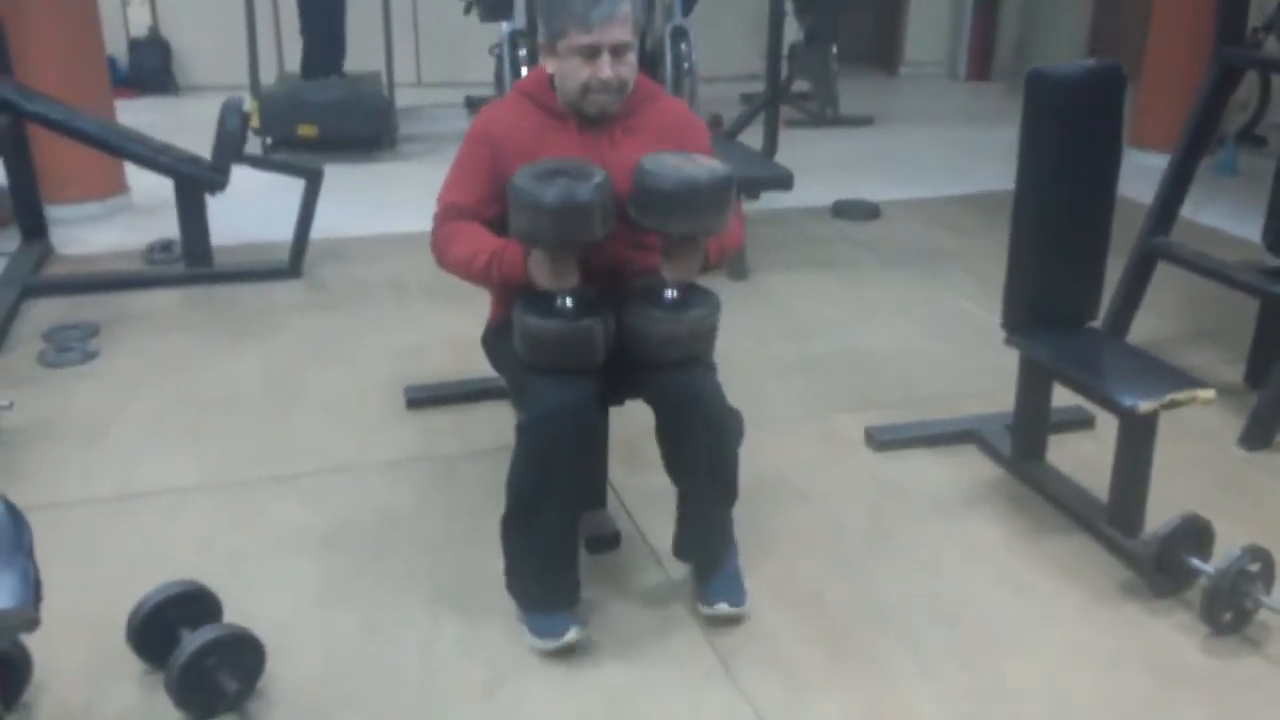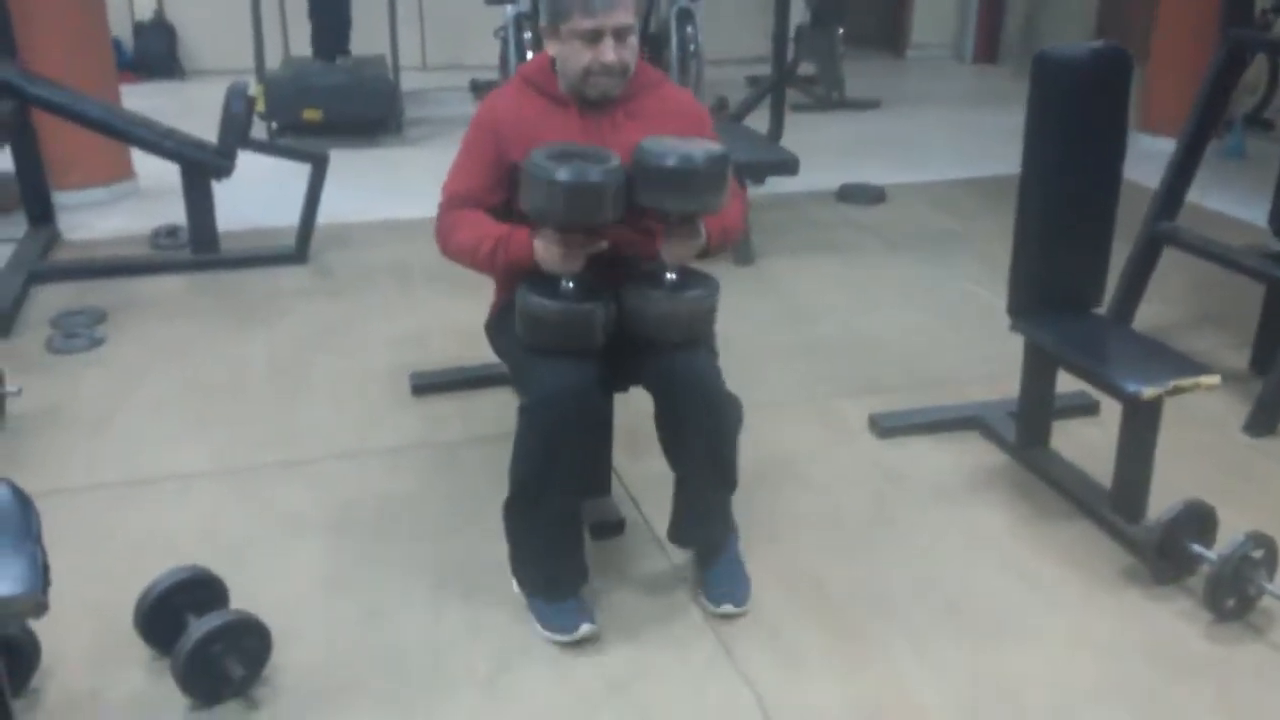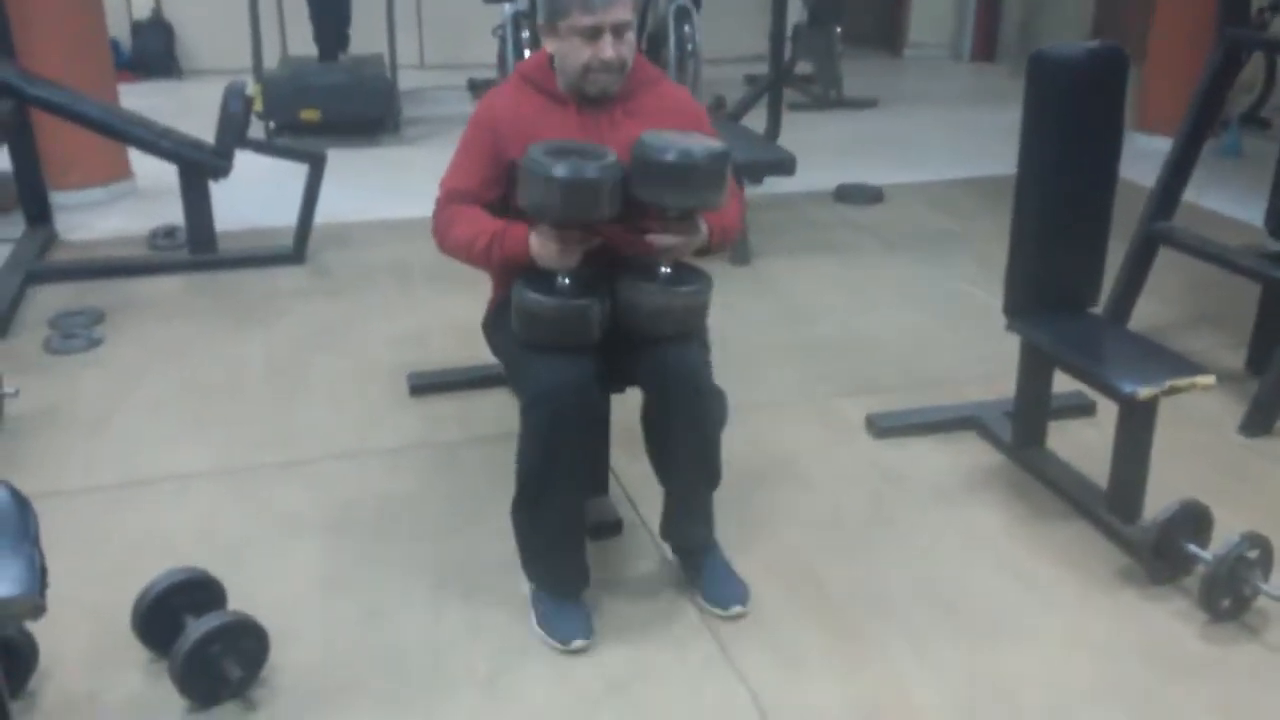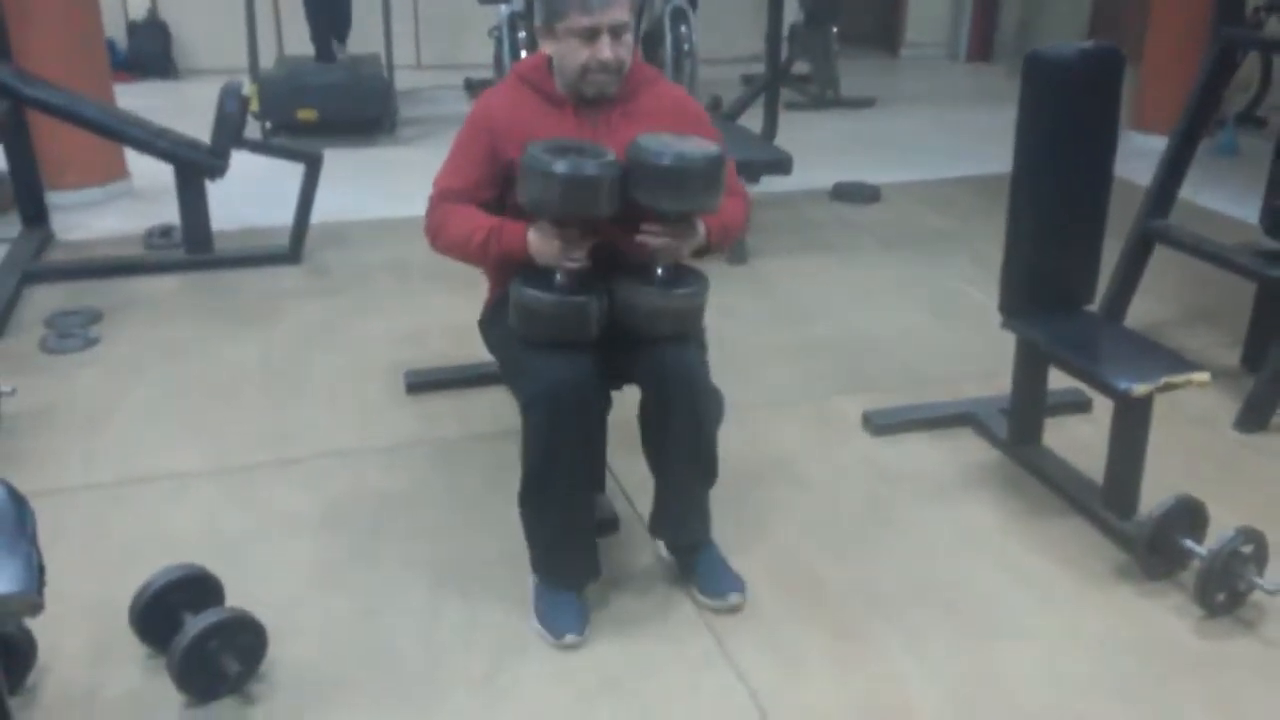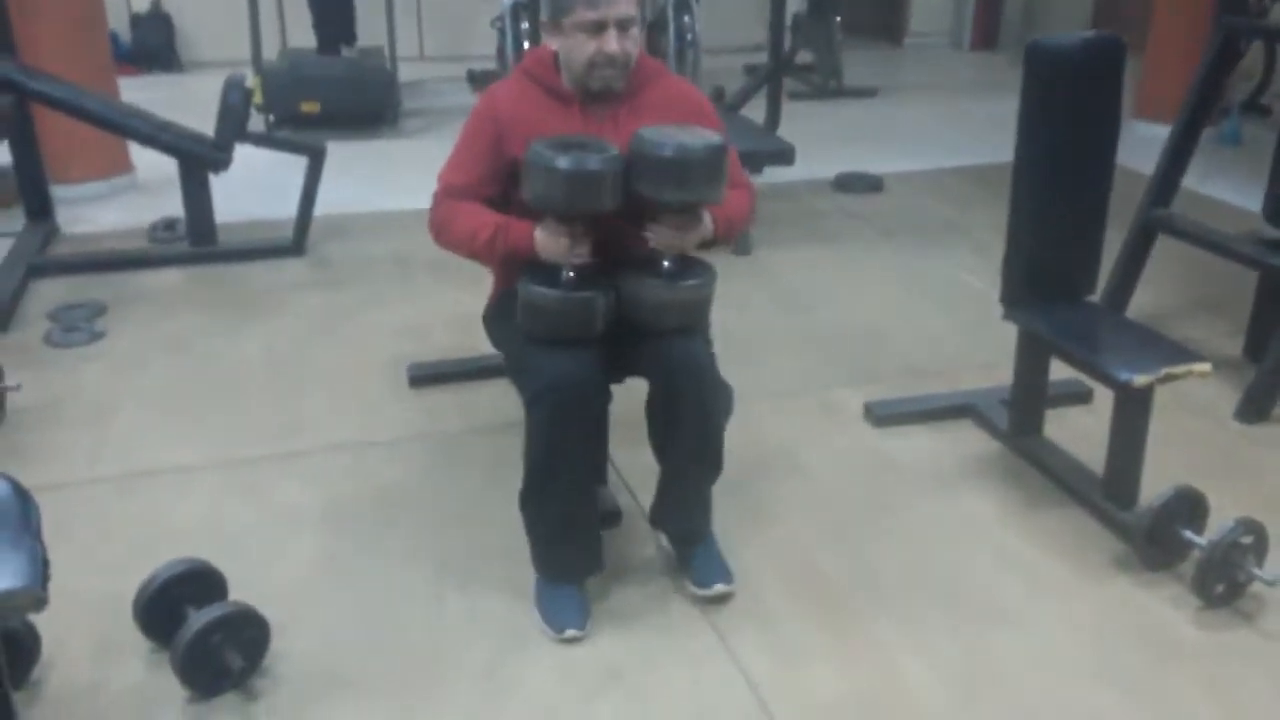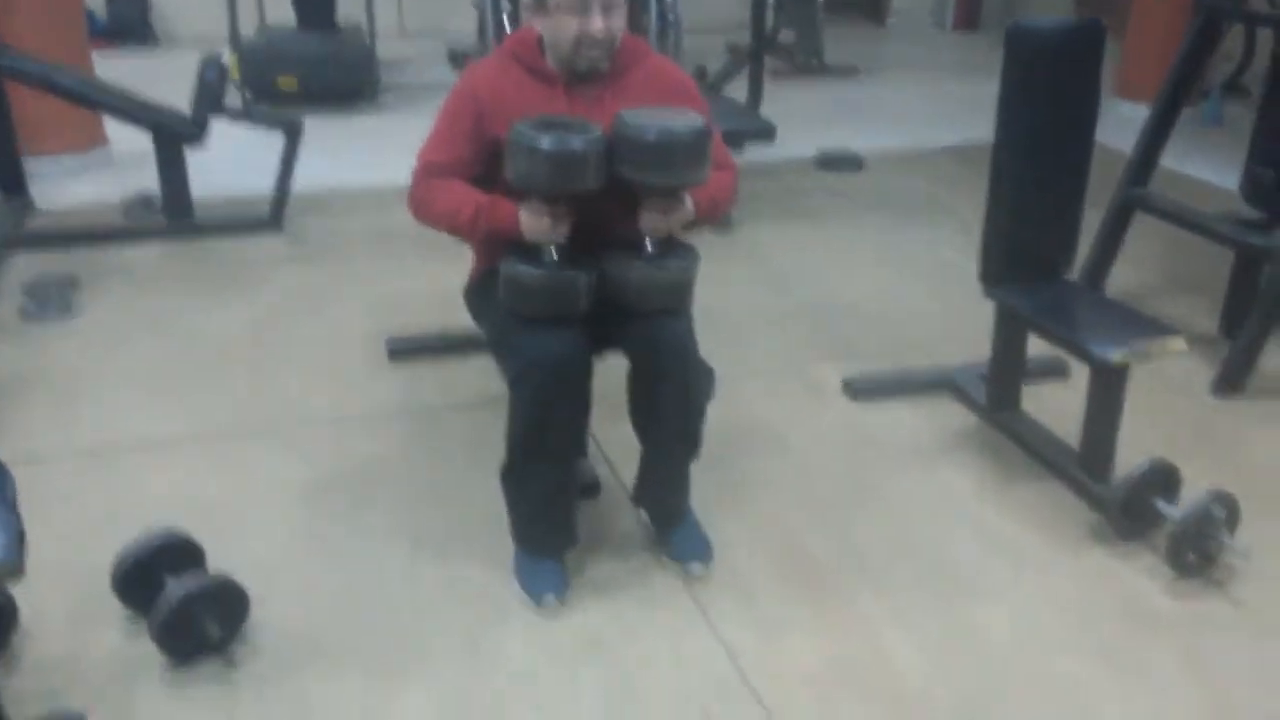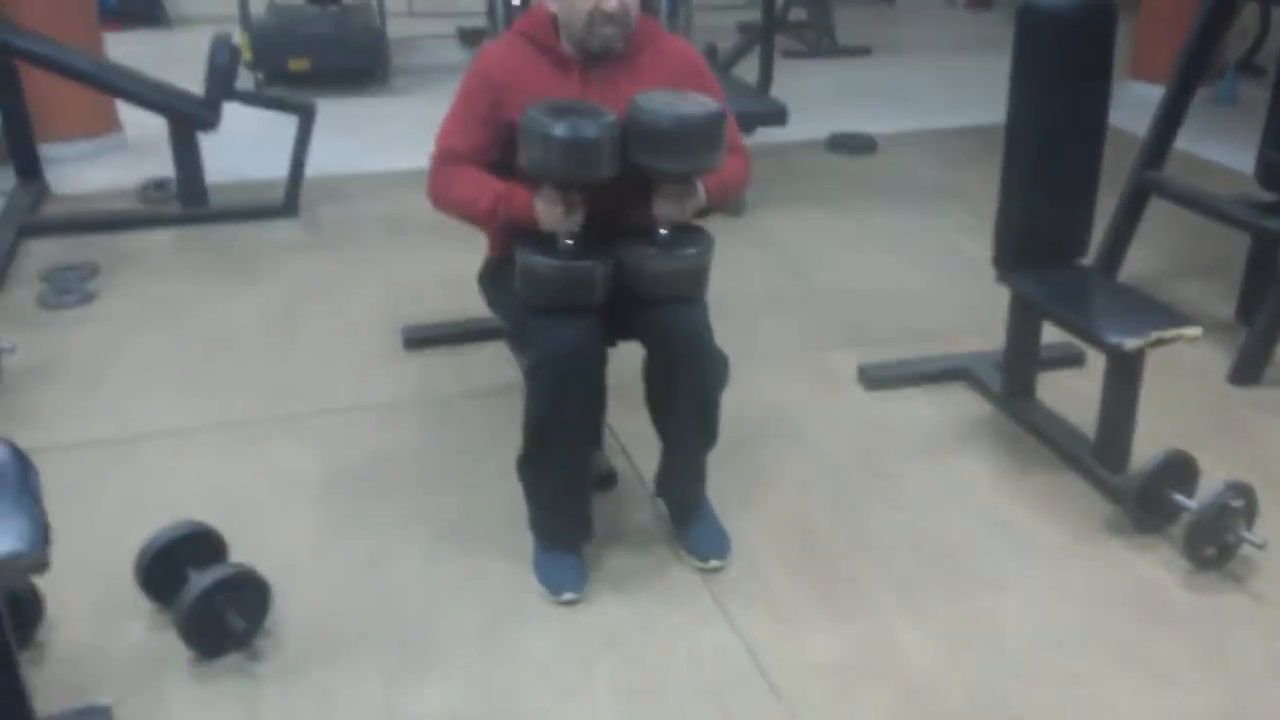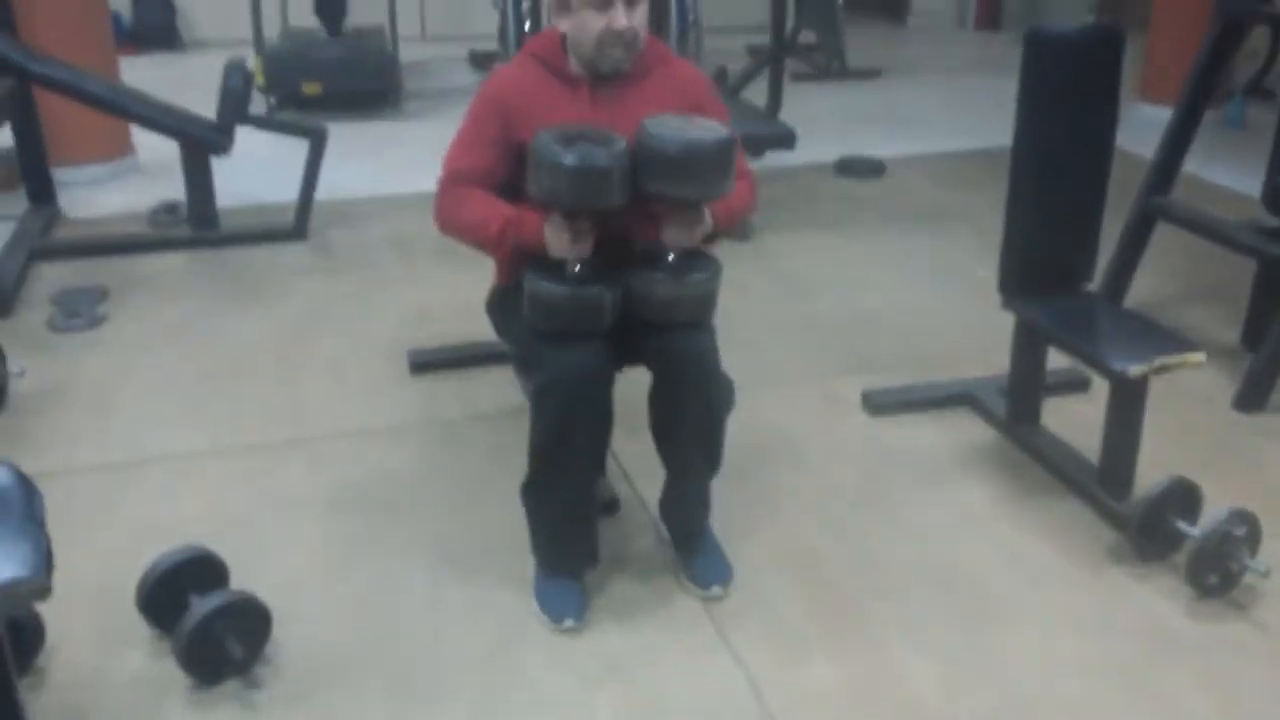
dt=0.1s
person 1, frame 1
left shoulder: (674, 121)
right shoulder: (502, 126)
left elbow: (725, 218)
right elbow: (452, 233)
left wrist: (699, 252)
right wrist: (523, 265)
left knee: (699, 400)
right knee: (560, 410)
left ankle: (712, 552)
right ankle: (539, 589)
person 1, frame 2
left shoulder: (676, 106)
right shoulder: (507, 111)
left elbow: (729, 202)
right elbow: (455, 221)
left wrist: (702, 233)
right wrist: (528, 249)
left knee: (698, 383)
right knee: (562, 393)
left ankle: (712, 541)
right ankle: (547, 575)
person 1, frame 3
left shoulder: (673, 104)
right shoulder: (505, 109)
left elbow: (727, 202)
right elbow: (452, 218)
left wrist: (700, 230)
right wrist: (525, 244)
left knee: (687, 380)
right knee: (561, 390)
left ankle: (697, 543)
right ankle: (553, 575)
person 1, frame 4
left shoulder: (672, 105)
right shoulder: (503, 109)
left elbow: (731, 201)
right elbow: (445, 215)
left wrist: (700, 232)
right wrist: (523, 240)
left knee: (684, 377)
right knee: (561, 387)
left ankle: (689, 539)
right ankle: (559, 569)
person 1, frame 5
left shoulder: (678, 99)
right shoulder: (508, 105)
left elbow: (736, 194)
right elbow: (450, 212)
left wrist: (704, 225)
right wrist: (530, 238)
left knee: (691, 370)
right knee: (565, 382)
left ankle: (689, 530)
right ankle: (560, 562)
person 1, frame 6
left shoulder: (662, 78)
right shoulder: (490, 82)
left elbow: (719, 172)
right elbow: (431, 187)
left wrist: (687, 206)
right wrist: (512, 218)
left knee: (672, 346)
right knee: (550, 357)
left ankle: (668, 503)
right ankle: (539, 534)
person 1, frame 7
left shoulder: (676, 60)
right shoulder: (504, 65)
left elbow: (732, 155)
right elbow: (448, 174)
left wrist: (698, 192)
right wrist: (528, 206)
left knee: (688, 335)
right knee: (566, 349)
left ankle: (686, 495)
right ankle: (557, 527)
person 1, frame 8
left shoulder: (683, 83)
right shoulder: (514, 88)
left elbow: (736, 178)
right elbow: (457, 199)
left wrist: (705, 217)
right wrist: (537, 232)
left knee: (696, 363)
right knee: (572, 375)
left ankle: (689, 522)
right ankle: (560, 554)
